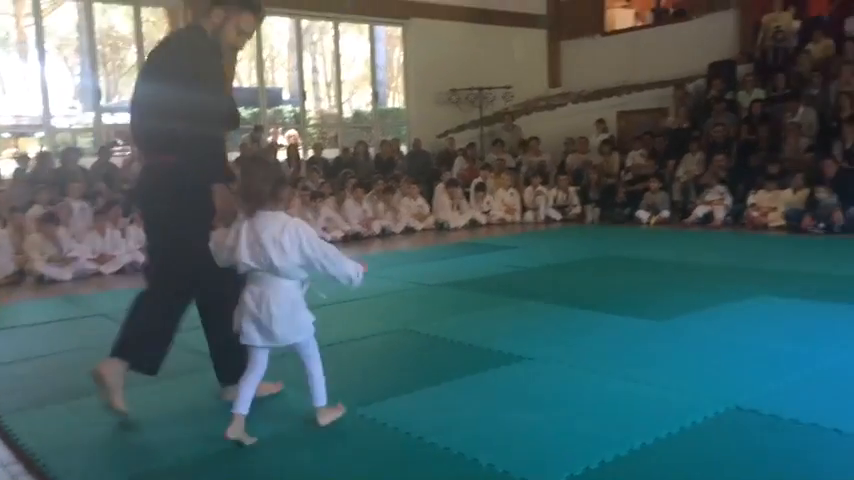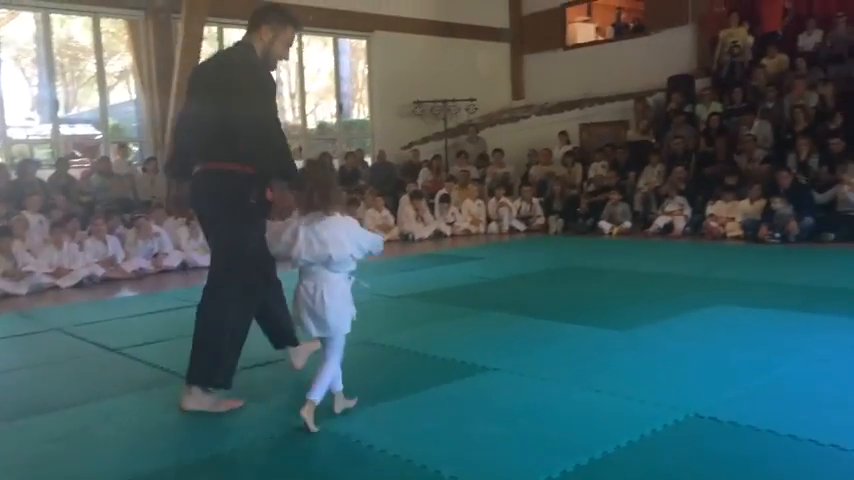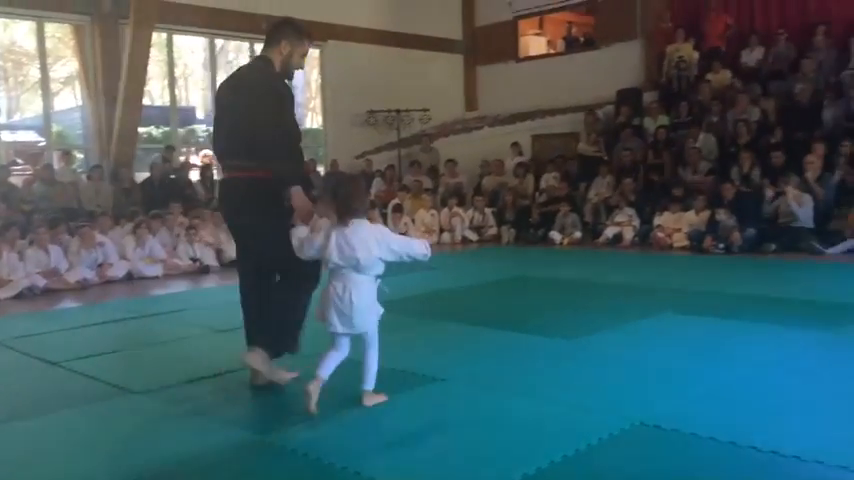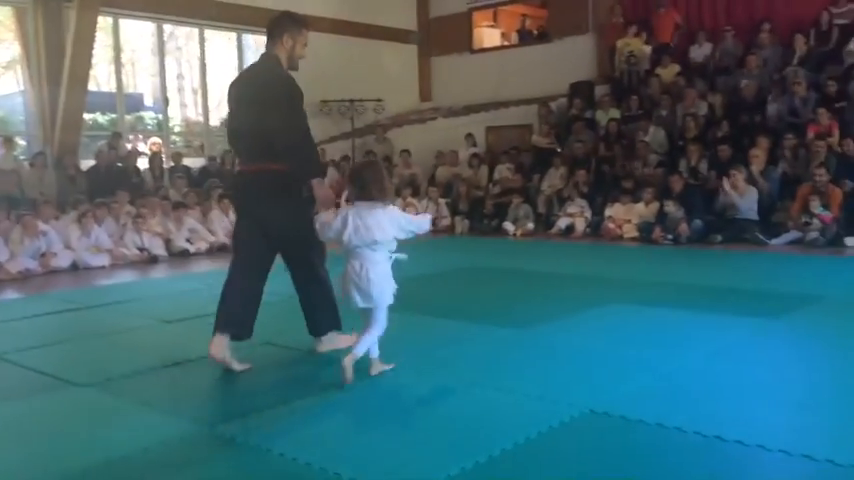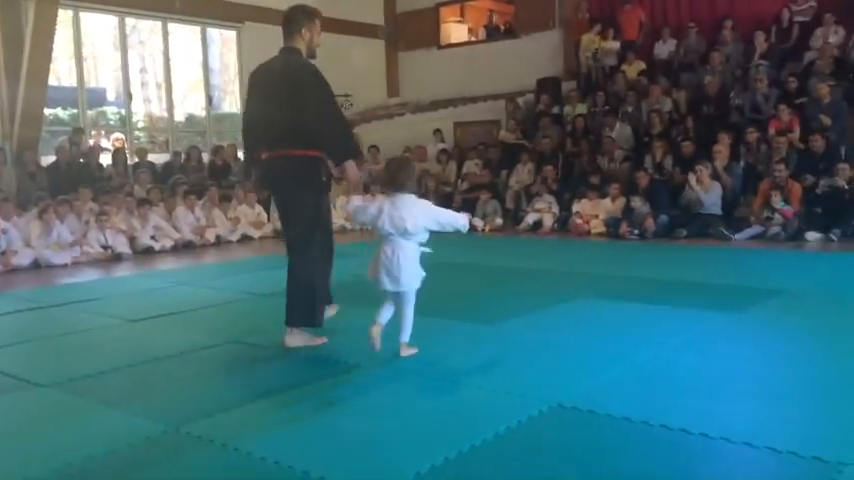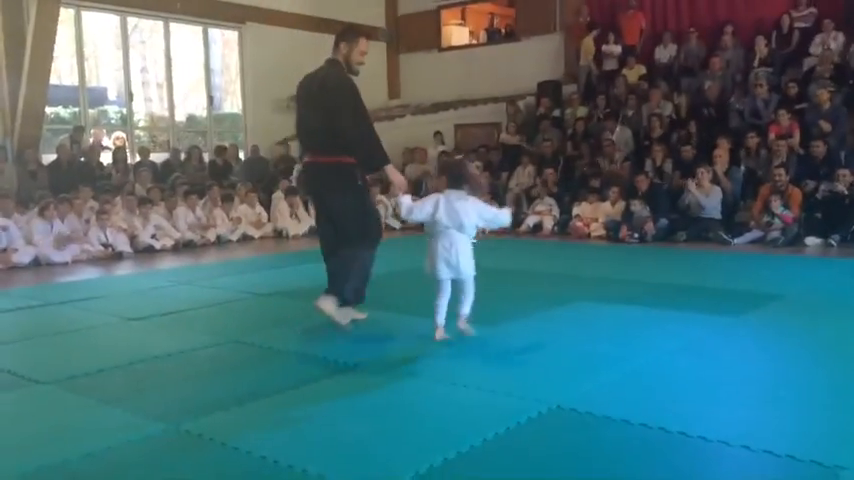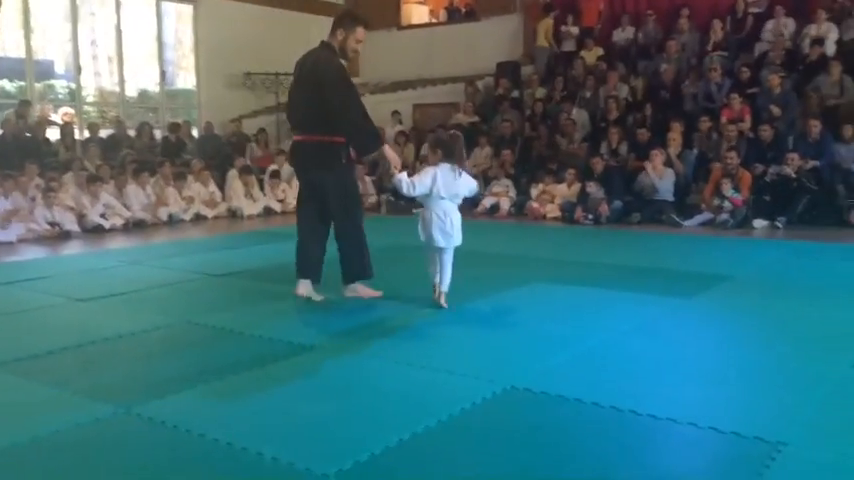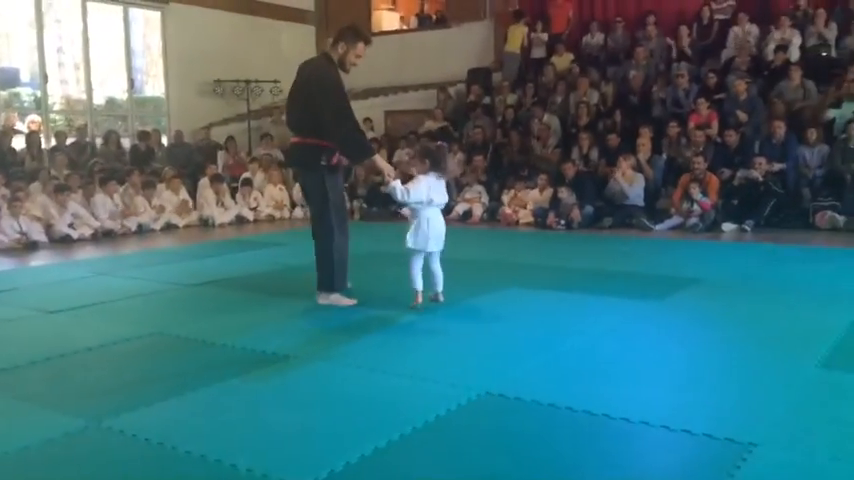
dt=0.3s
person 1, frame 1
left shoulder: (175, 51)
right shoulder: (197, 56)
right elbow: (203, 130)
right wrist: (220, 184)
left hip: (160, 182)
right hip: (186, 185)
left knee: (170, 281)
right knee: (222, 279)
left ankle: (119, 364)
right ankle: (237, 379)
person 1, frame 2
left shoulder: (211, 69)
right shoulder: (251, 72)
left elbow: (187, 130)
right elbow: (264, 135)
left wrist: (184, 172)
right wrist: (288, 182)
left hip: (208, 182)
right hip: (234, 187)
left knee: (258, 269)
right knee: (234, 283)
left ankle: (291, 348)
right ankle: (201, 388)
person 1, frame 3
left shoulder: (233, 83)
right shoulder: (271, 85)
left elbow: (223, 141)
right elbow: (280, 142)
right wrist: (297, 188)
left hip: (235, 191)
right hip: (264, 193)
left knee: (257, 277)
right knee: (301, 271)
left ankle: (263, 359)
right ankle: (264, 349)
person 1, frame 4
left shoulder: (242, 81)
right shoulder: (280, 82)
right elbow: (295, 136)
right wrist: (317, 180)
left hip: (248, 182)
right hip: (282, 184)
left knee: (249, 264)
right knee: (308, 258)
left ankle: (224, 337)
right ankle: (326, 332)
person 1, frame 5
left shoulder: (261, 73)
right shoulder: (305, 71)
left elbow: (252, 123)
right elbow: (328, 119)
left wrist: (257, 159)
right wrist: (348, 161)
left hip: (275, 167)
right hip: (304, 168)
left knee: (303, 241)
right knee: (311, 245)
left ankle: (316, 306)
right ankle: (298, 327)
person 1, frame 6
left shoulder: (309, 83)
right shoulder: (340, 83)
left elbow: (306, 129)
right elbow: (359, 129)
right wrist: (388, 168)
left hip: (316, 171)
right hip: (340, 172)
left knee: (335, 239)
right knee: (365, 234)
left ankle: (346, 303)
right ankle: (335, 296)
person 1, frame 7
left shoulder: (308, 62)
right shoulder: (330, 67)
right elbow: (352, 113)
right wrist: (383, 147)
left hip: (305, 149)
right hip: (328, 152)
left knee: (313, 216)
right knee: (348, 217)
left ankle: (306, 279)
right ankle: (355, 281)
person 1, frame 8
left shoulder: (313, 68)
right shoulder: (325, 76)
right elbow: (344, 122)
left wrist: (338, 150)
right wrist: (376, 159)
left hip: (308, 151)
right hip: (317, 155)
left knee: (325, 217)
right knee: (332, 222)
left ankle: (329, 276)
right ankle: (329, 290)
person 2, frame 1
left shoulder: (240, 227)
right shoulder: (294, 228)
left elbow: (219, 253)
right elbow: (328, 257)
left wrist: (219, 228)
right wrist: (355, 271)
left hip: (254, 299)
right hip: (285, 301)
left knee: (256, 365)
right knee: (311, 357)
left ankle: (237, 423)
right ankle: (322, 411)
person 2, frame 2
left shoulder: (297, 227)
right shoulder: (348, 226)
right elbow: (374, 244)
right wrist: (379, 238)
left hip: (308, 292)
right hip: (334, 294)
left knee: (330, 349)
right knee: (333, 355)
left ankle: (338, 398)
right ankle: (309, 406)
person 2, frame 3
left shoulder: (328, 232)
right shoulder: (377, 233)
left elbow: (302, 248)
right elbow: (412, 248)
left wrist: (302, 227)
right wrist: (424, 246)
left hip: (337, 293)
right hip: (362, 295)
left knee: (339, 347)
right knee: (371, 346)
left ankle: (315, 384)
right ankle: (368, 393)
person 2, frame 4
left shoulder: (345, 215)
right shoulder: (390, 213)
left elbow: (324, 231)
right elbow: (417, 224)
left wrist: (326, 213)
right wrist: (426, 217)
left hip: (355, 271)
right hip: (377, 273)
left knee: (373, 318)
right knee: (378, 322)
left ankle: (375, 363)
right ankle: (351, 358)
person 2, frame 5
left shoulder: (381, 203)
right shoulder: (423, 207)
left elbow: (357, 213)
right elbow: (451, 220)
left wrist: (357, 197)
right wrist: (464, 218)
left hip: (386, 256)
right hip: (407, 258)
left knee: (391, 300)
right knee: (407, 304)
left ankle: (377, 326)
right ankle: (404, 345)
person 2, frame 6
left shoulder: (435, 200)
right shoulder: (472, 203)
left elbow: (409, 212)
right elbow: (495, 217)
left wrist: (403, 198)
right wrist: (506, 213)
left hip: (440, 249)
right hip: (460, 250)
left knee: (443, 291)
right knee: (468, 288)
left ankle: (439, 328)
right ankle: (462, 319)
person 2, frame 7
left shoulder: (430, 173)
right shoulder: (461, 174)
left elbow: (410, 188)
right elbow: (473, 188)
left wrist: (398, 175)
left hip: (433, 217)
right hip: (451, 218)
left knee: (435, 255)
right knee: (447, 259)
left ankle: (437, 288)
right ankle: (443, 295)
person 2, frame 8
left shoulder: (421, 181)
right shoulder: (440, 180)
left elbow: (404, 195)
left wrist: (392, 183)
right wrist: (416, 175)
left hip: (422, 224)
right hip: (437, 223)
left knee: (415, 262)
right knee: (434, 261)
left ankle: (418, 294)
right ankle: (438, 293)
